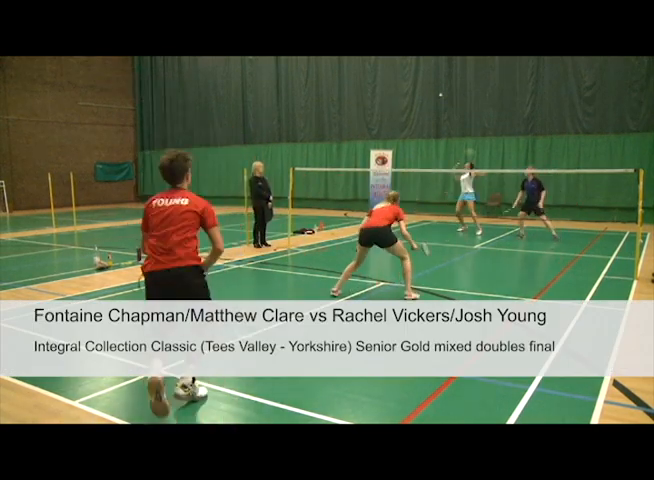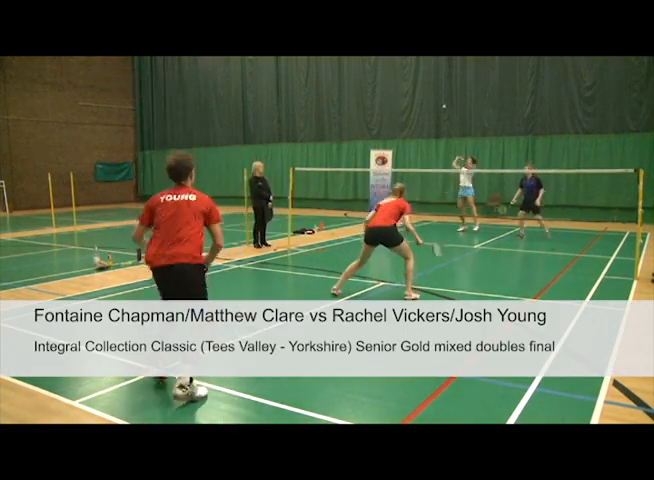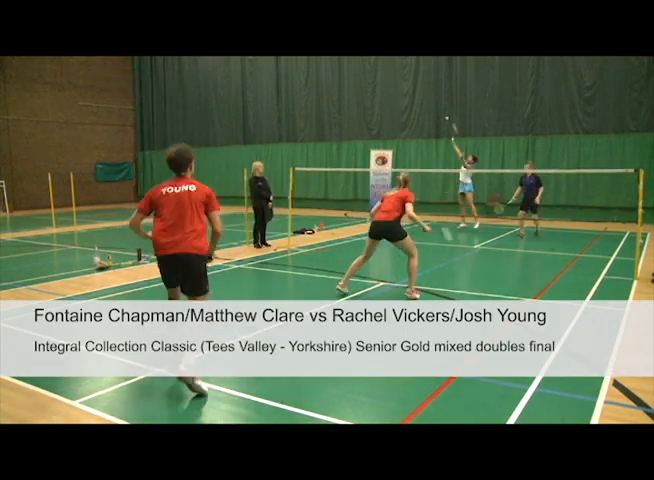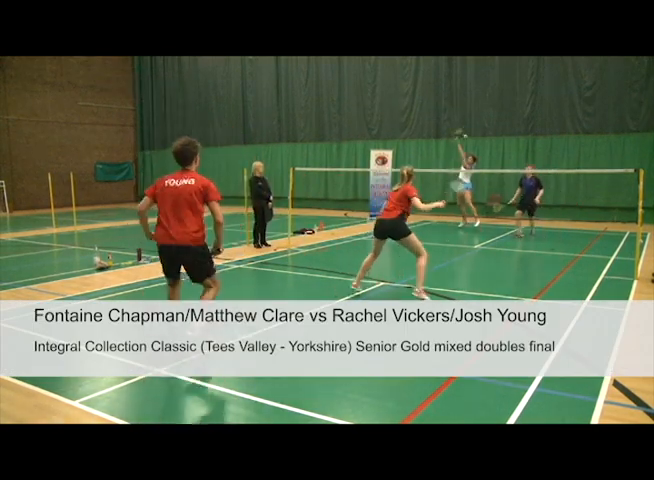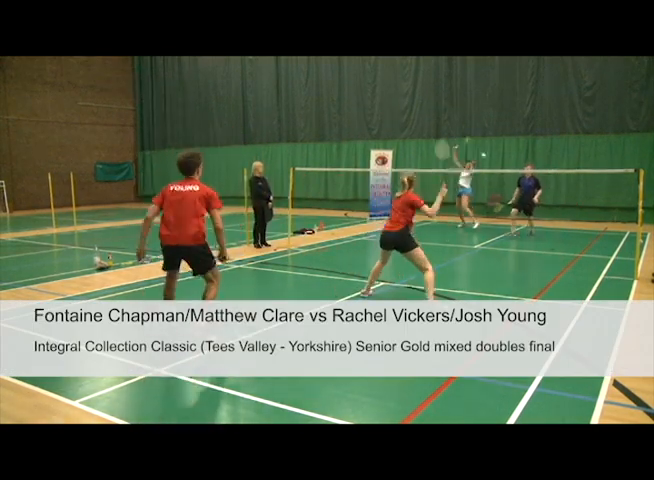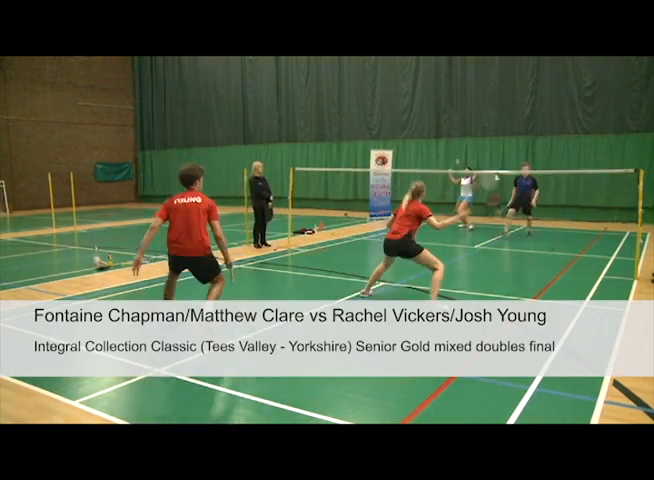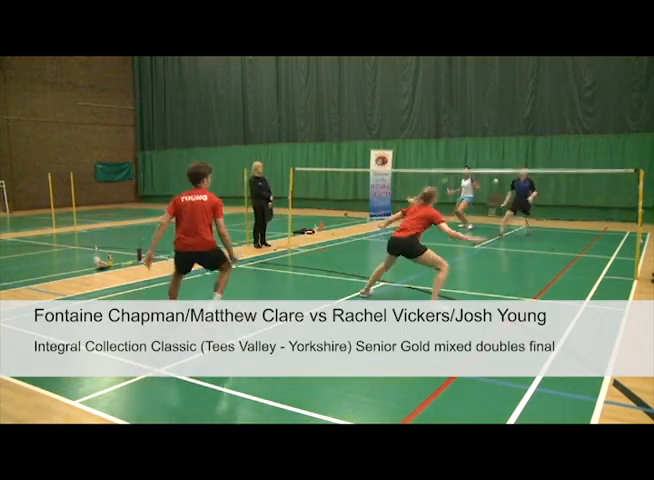
dt=0.1s
person 1, frame 1
left shoulder: (152, 204)
right shoulder: (200, 204)
left elbow: (145, 245)
right elbow: (219, 247)
right wrist: (207, 265)
left hip: (154, 273)
right hip: (187, 269)
left ankle: (156, 381)
right ankle: (186, 383)
person 1, frame 2
left shoulder: (156, 200)
right shoulder: (204, 201)
left elbow: (136, 237)
right elbow: (219, 243)
right wrist: (206, 262)
left hip: (159, 264)
right hip: (189, 264)
right ankle: (184, 384)
person 1, frame 3
left shoulder: (157, 191)
right shoulder: (204, 190)
left elbow: (134, 223)
right elbow: (218, 230)
left wrist: (146, 235)
right wrist: (211, 251)
left hip: (164, 253)
right hip: (192, 253)
left knee: (174, 295)
person 1, frame 4
left shoulder: (162, 183)
right shoulder: (206, 184)
left elbow: (141, 209)
right elbow: (219, 219)
left wrist: (147, 232)
right wrist: (219, 244)
left hip: (165, 245)
right hip: (193, 244)
left knee: (174, 285)
right knee: (212, 286)
person 1, frame 5
left shoulder: (168, 190)
right shoulder: (207, 192)
left elbow: (149, 217)
right elbow: (219, 225)
left wrist: (141, 245)
right wrist: (223, 250)
left hip: (169, 243)
right hip: (195, 244)
left knee: (171, 276)
right knee: (213, 280)
person 1, frame 6
left shoulder: (171, 202)
right shoulder: (208, 203)
left elbow: (154, 227)
right elbow: (218, 235)
left wrist: (140, 254)
right wrist: (227, 258)
left hip: (176, 252)
right hip: (200, 253)
left knee: (173, 276)
right knee: (219, 281)
person 1, frame 7
left shoulder: (179, 199)
right shoulder: (214, 200)
left elbow: (163, 224)
right elbow: (222, 230)
left wrist: (152, 251)
right wrist: (232, 253)
left hip: (183, 248)
right hip: (205, 247)
left knee: (178, 276)
right knee: (227, 267)
person 2, frame 1
left shoulder: (375, 208)
right shoulder: (397, 210)
left elbow: (361, 227)
right elbow: (404, 231)
left wrist: (360, 243)
right wrist: (413, 243)
left hip: (366, 232)
right hip: (382, 232)
left knee: (357, 263)
right knee: (405, 257)
left ankle: (336, 289)
right ankle: (409, 292)
person 2, frame 2
left shoulder: (382, 202)
right shoulder: (404, 204)
left elbow: (367, 220)
right elbow: (408, 225)
left wrist: (368, 235)
right wrist: (418, 238)
left hip: (372, 230)
right hip: (388, 231)
left knee: (360, 262)
right knee: (409, 257)
left ankle: (337, 287)
right ankle: (409, 292)
person 2, frame 3
left shoulder: (388, 194)
right shoulder: (408, 194)
left elbow: (373, 212)
right elbow: (410, 214)
right wrist: (424, 225)
left hip: (376, 225)
right hip: (391, 227)
left knee: (365, 256)
right knee: (413, 254)
left ankle: (343, 284)
right ankle: (411, 290)
person 2, frame 4
left shoulder: (395, 190)
right shoulder: (410, 189)
right elbow: (420, 207)
right wrist: (436, 204)
left hip: (380, 223)
right hip: (396, 224)
left knee: (374, 254)
right knee: (422, 254)
left ankle: (357, 283)
right ankle: (419, 290)
person 2, frame 5
left shoulder: (397, 197)
right shoulder: (413, 198)
right elbow: (431, 213)
right wrist: (441, 195)
left hip: (386, 236)
right hip: (401, 237)
left knee: (382, 261)
right knee: (427, 268)
left ankle: (366, 289)
right ankle: (431, 300)
person 2, frame 6
left shoulder: (403, 205)
right shoulder: (421, 208)
left elbow: (388, 224)
right elbow: (437, 226)
right wrist: (458, 217)
left hip: (389, 242)
right hip: (404, 243)
left knee: (385, 264)
right knee: (439, 267)
left ankle: (366, 290)
person 2, frame 7
left shoulder: (412, 206)
right shoulder: (433, 213)
left elbow: (393, 218)
right elbow: (450, 232)
left wrist: (383, 225)
right wrist: (472, 239)
left hip: (394, 241)
right hip: (408, 243)
left knee: (386, 265)
right knee: (443, 267)
left ankle: (366, 290)
